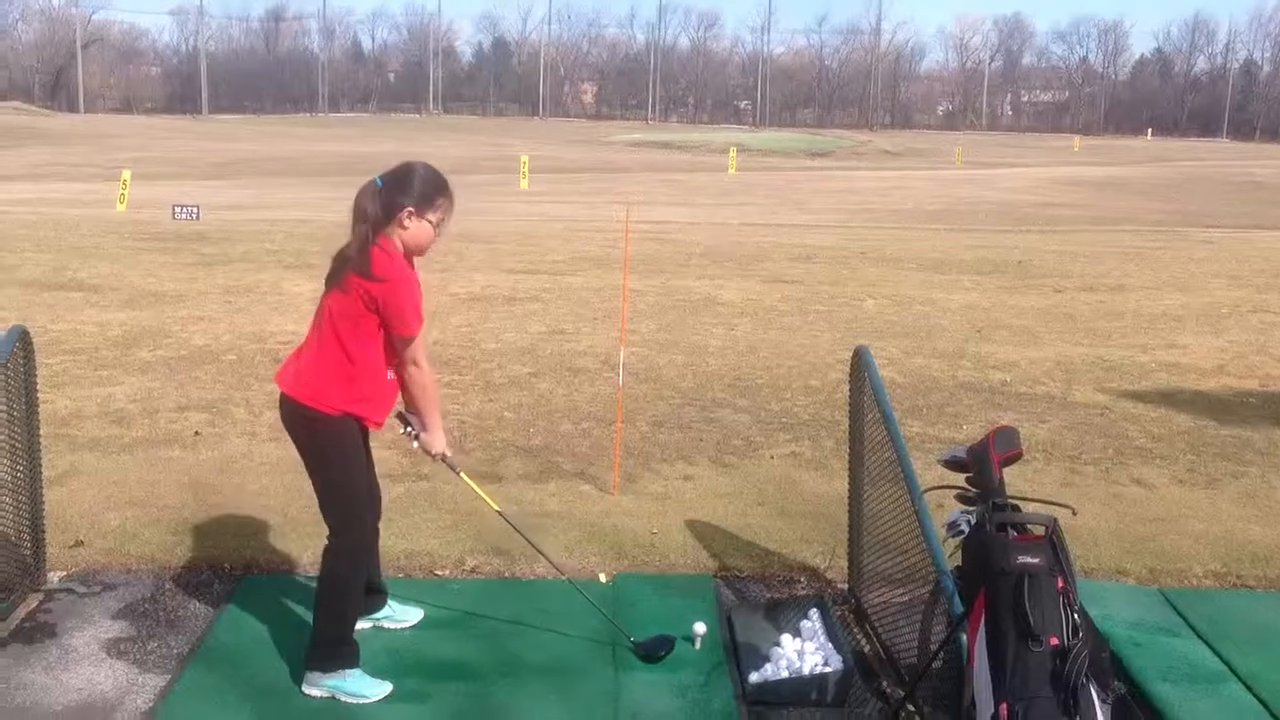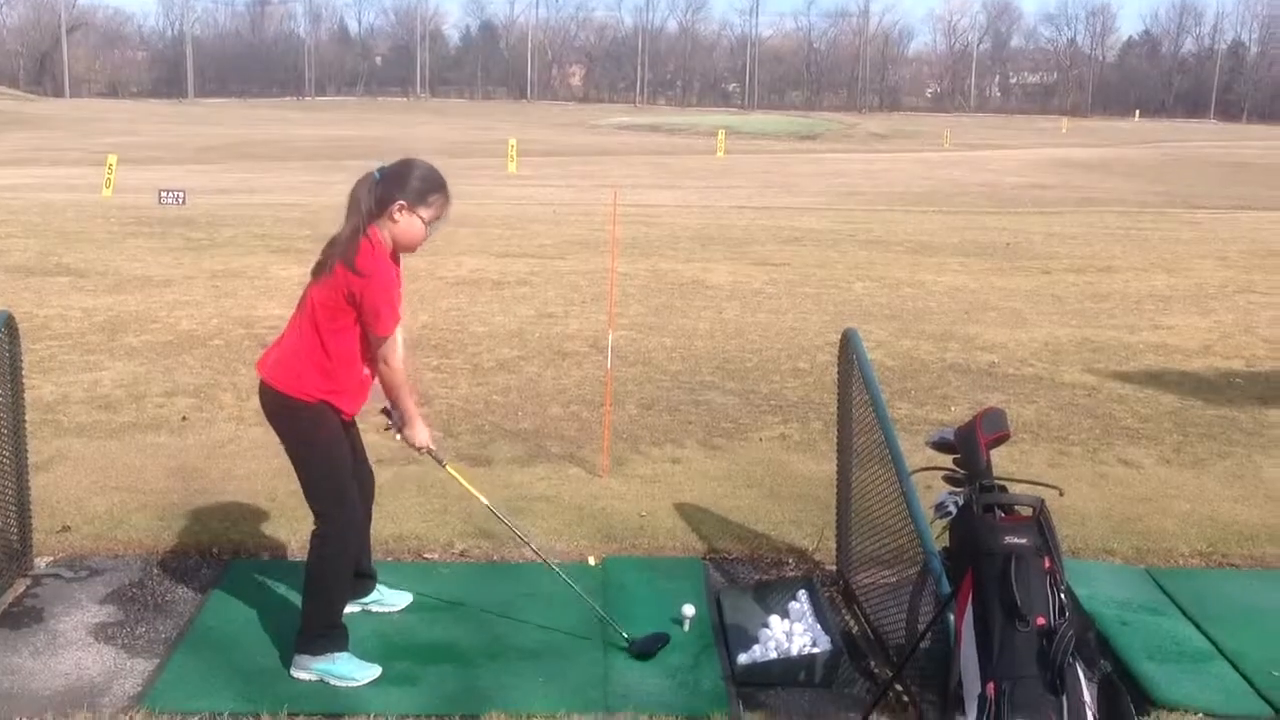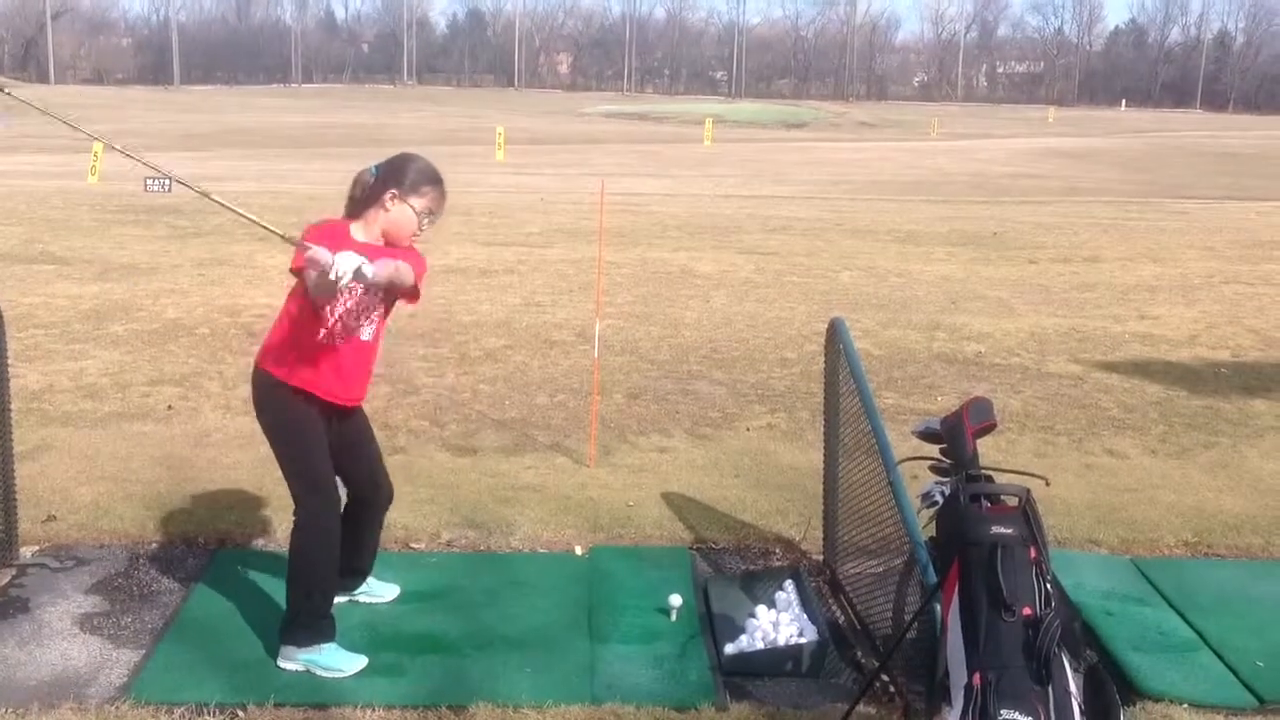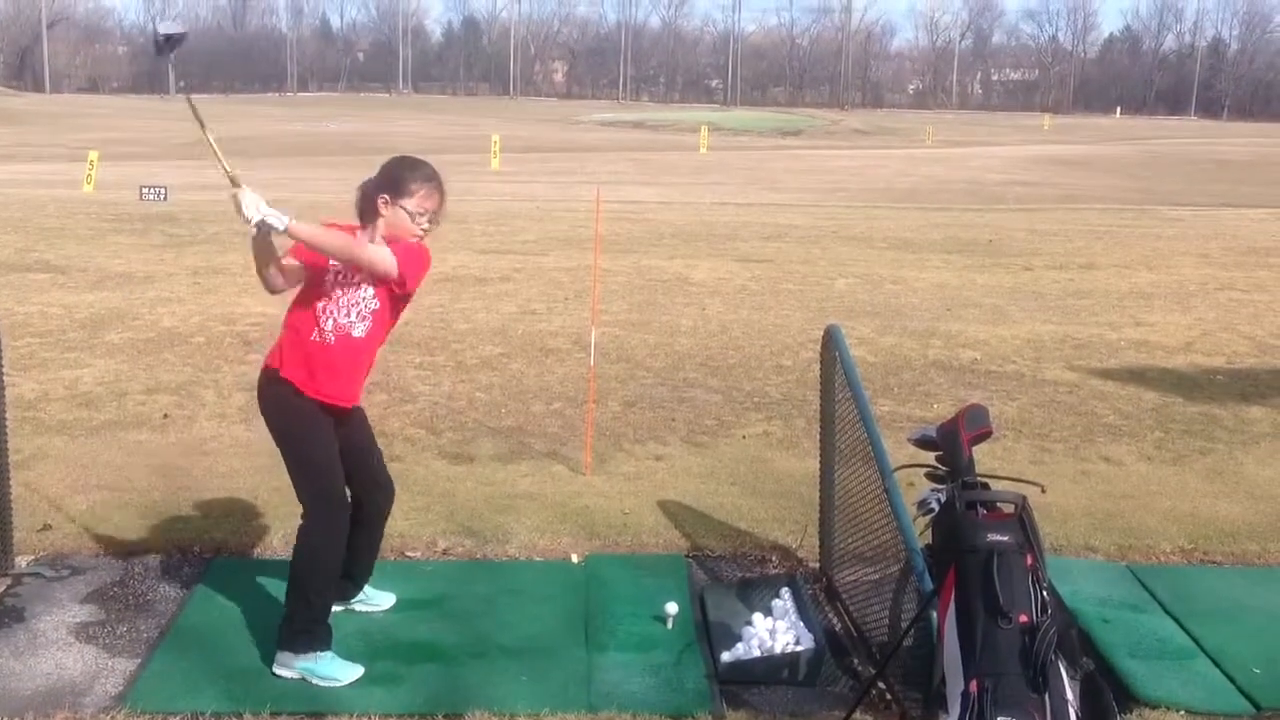
dt=0.5s
person 1, frame 1
left shoulder: (373, 256)
right shoulder: (393, 273)
left elbow: (395, 356)
right elbow: (415, 361)
left wrist: (417, 414)
right wrist: (433, 428)
left hip: (331, 403)
right hip: (324, 411)
left knee: (364, 507)
right knee: (351, 528)
left ankle: (367, 603)
right ankle: (327, 666)
person 1, frame 2
left shoulder: (377, 252)
right shoulder: (370, 266)
left elbow: (391, 339)
right elbow: (389, 358)
left wrist: (405, 410)
right wrist: (412, 422)
left hip: (324, 392)
right hip: (298, 396)
left knee: (359, 487)
right knee: (339, 512)
left ankle: (356, 587)
right ankle: (317, 649)
person 1, frame 3
left shoulder: (407, 258)
right shoulder: (325, 233)
left elbow: (397, 278)
right elbow: (316, 294)
left wrist: (355, 267)
right wrist: (324, 271)
left hip: (340, 395)
right hip: (285, 385)
left knee: (374, 489)
right knee: (319, 505)
left ankle: (346, 579)
right ankle: (303, 640)
person 1, frame 4
left shoulder: (413, 258)
right shoulder: (328, 242)
left elbow: (349, 253)
right elbow: (277, 281)
left wrist: (284, 222)
right wrist: (262, 232)
left hip: (339, 395)
right hip: (292, 387)
left knee: (375, 492)
right knee: (326, 505)
left ankle: (346, 586)
right ankle: (300, 646)
